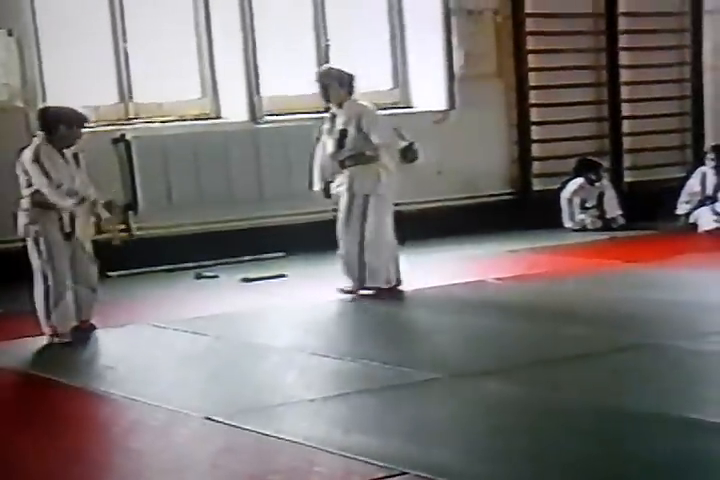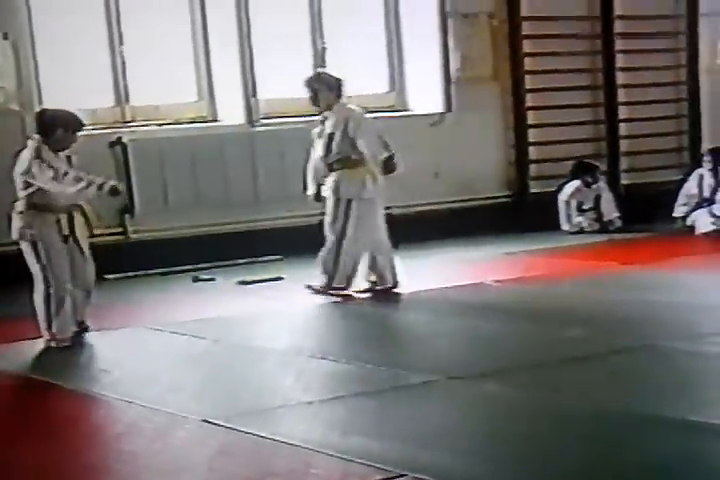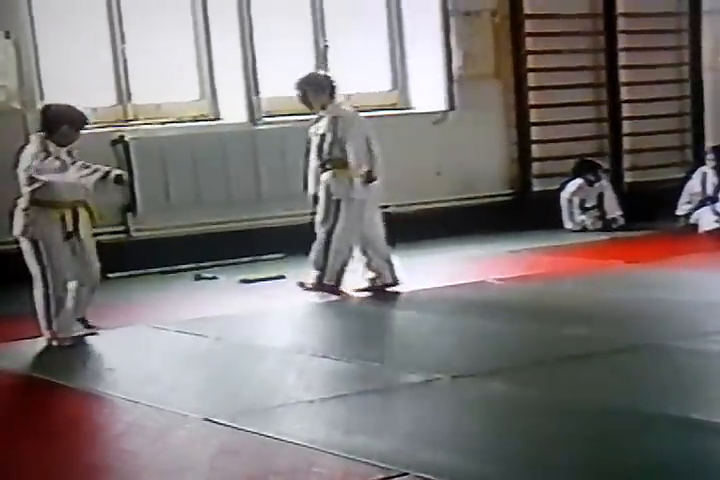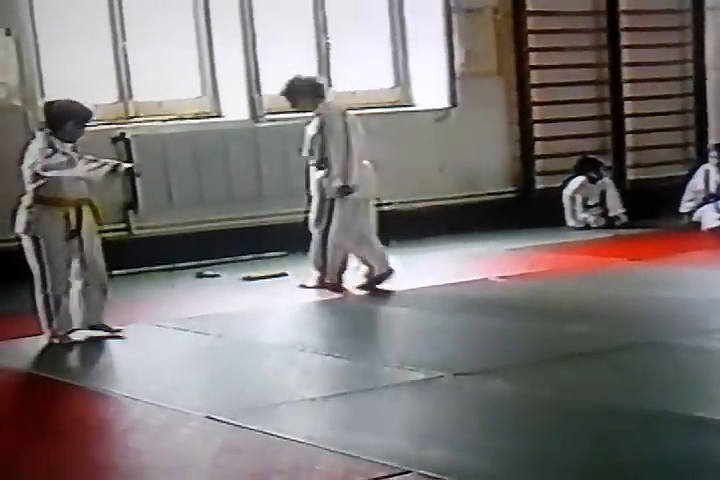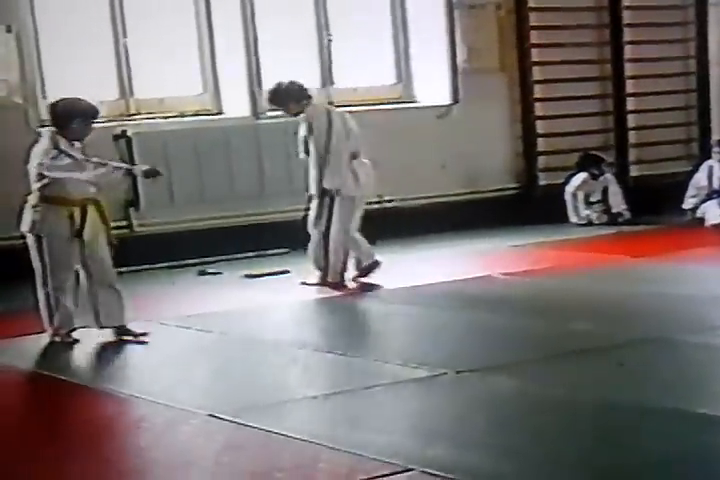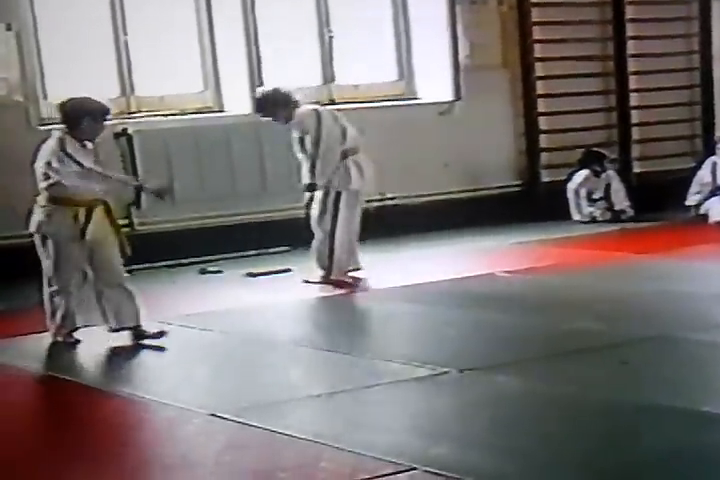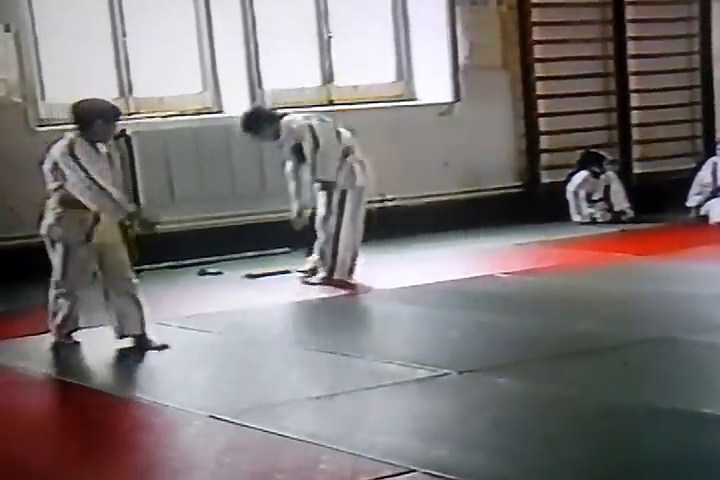
dt=0.1s
person 1, frame 1
left shoulder: (70, 155)
right shoulder: (35, 155)
left elbow: (83, 186)
right elbow: (56, 189)
left wrist: (100, 210)
right wrist: (94, 203)
left hip: (76, 222)
right hip: (45, 225)
left knee: (86, 273)
right knee: (55, 278)
left ankle: (82, 319)
right ankle: (57, 330)
person 1, frame 2
left shoulder: (56, 155)
right shoulder: (33, 158)
left elbow: (70, 182)
right elbow: (65, 181)
right wrist: (103, 186)
left hip: (69, 224)
right hip: (40, 227)
left knee: (83, 276)
right knee: (53, 281)
left ankle: (74, 320)
right ankle: (56, 333)
person 1, frame 3
left shoulder: (59, 150)
right shoulder: (37, 153)
right elbow: (72, 172)
right wrist: (109, 174)
left hip: (73, 221)
right hip: (43, 223)
left knee: (89, 272)
right knee: (53, 280)
left ankle: (76, 317)
right ankle: (57, 332)
person 1, frame 4
left shoulder: (64, 147)
right shoulder: (44, 150)
right elbow: (81, 167)
right wrist: (117, 167)
left hip: (77, 219)
right hip: (47, 222)
left knee: (95, 272)
right knee: (53, 279)
left ankle: (93, 321)
right ankle: (57, 330)
person 1, frame 5
left shoulder: (72, 146)
right shoulder: (50, 150)
right elbow: (89, 169)
right wrist: (134, 170)
left hip: (83, 219)
right hip: (53, 222)
left knee: (102, 274)
right knee: (56, 279)
left ankle: (116, 325)
right ankle: (59, 329)
person 1, frame 6
left shoulder: (84, 146)
right shoulder: (57, 149)
right elbow: (94, 177)
right wrist: (141, 187)
left hip: (93, 221)
right hip: (60, 223)
left knee: (112, 275)
right knee: (61, 279)
left ankle: (133, 328)
right ankle: (61, 328)
person 1, frame 7
left shoulder: (101, 150)
right shoulder: (67, 151)
right elbow: (91, 187)
left wrist: (126, 215)
right wrist: (131, 213)
left hip: (104, 225)
right hip: (72, 225)
left knee: (122, 280)
right knee: (69, 281)
left ankle: (137, 334)
right ankle: (62, 328)
person 2, frame 1
left shoulder: (362, 112)
right shoulder: (331, 118)
left elbow: (383, 134)
right elbow: (325, 152)
left wrist: (402, 148)
right wrist: (324, 182)
left hip: (366, 177)
right hip: (348, 179)
left knee: (357, 230)
right knee: (365, 230)
left ankle: (366, 280)
right ankle: (387, 279)
person 2, frame 2
left shoulder: (351, 115)
right shoulder: (323, 122)
left elbow: (371, 140)
right elbow: (317, 157)
left wrist: (386, 159)
right wrist: (315, 187)
left hip: (355, 181)
right hip: (340, 182)
left knee: (341, 232)
right knee: (370, 234)
left ankle: (336, 282)
right ankle: (385, 279)
person 2, frame 3
left shoulder: (343, 116)
right shoulder: (321, 121)
left elbow: (361, 143)
right elbow: (316, 157)
left wrist: (368, 170)
right wrist: (314, 188)
left hip: (347, 182)
right hip: (334, 181)
left knee: (330, 230)
right knee: (366, 232)
left ankle: (327, 280)
right ankle: (384, 276)
person 2, frame 4
left shoulder: (331, 116)
right shoulder: (320, 118)
left elbow: (345, 150)
right elbow: (321, 156)
left wrist: (344, 182)
right wrist: (318, 188)
left hip: (341, 182)
right hip: (335, 181)
left knee: (326, 228)
right knee: (357, 230)
left ankle: (329, 278)
right ankle: (380, 268)
person 2, frame 5
left shoulder: (317, 115)
right shoulder: (314, 116)
left elbow: (329, 151)
right elbow: (315, 153)
left wrist: (325, 185)
right wrist: (316, 188)
left hip: (343, 178)
right hip: (351, 176)
left knee: (325, 226)
right knee: (341, 226)
left ankle: (331, 276)
right ankle: (366, 261)
person 2, frame 6
left shoulder: (309, 115)
right shoulder: (297, 121)
left elbow: (323, 148)
right elbow: (309, 157)
left wrist: (315, 183)
right wrist: (311, 187)
left hip: (344, 173)
right hip: (339, 173)
left knee: (327, 222)
right knee: (328, 221)
left ankle: (332, 272)
right ankle: (348, 263)
person 2, frame 7
left shoulder: (295, 125)
right shoulder: (285, 136)
left elbow: (322, 148)
right elbow: (294, 171)
left wrist: (326, 179)
right wrist: (297, 208)
left hip: (345, 172)
right hip: (333, 175)
left knee: (334, 223)
right knee: (329, 221)
left ankle: (334, 273)
right ankle: (321, 264)
